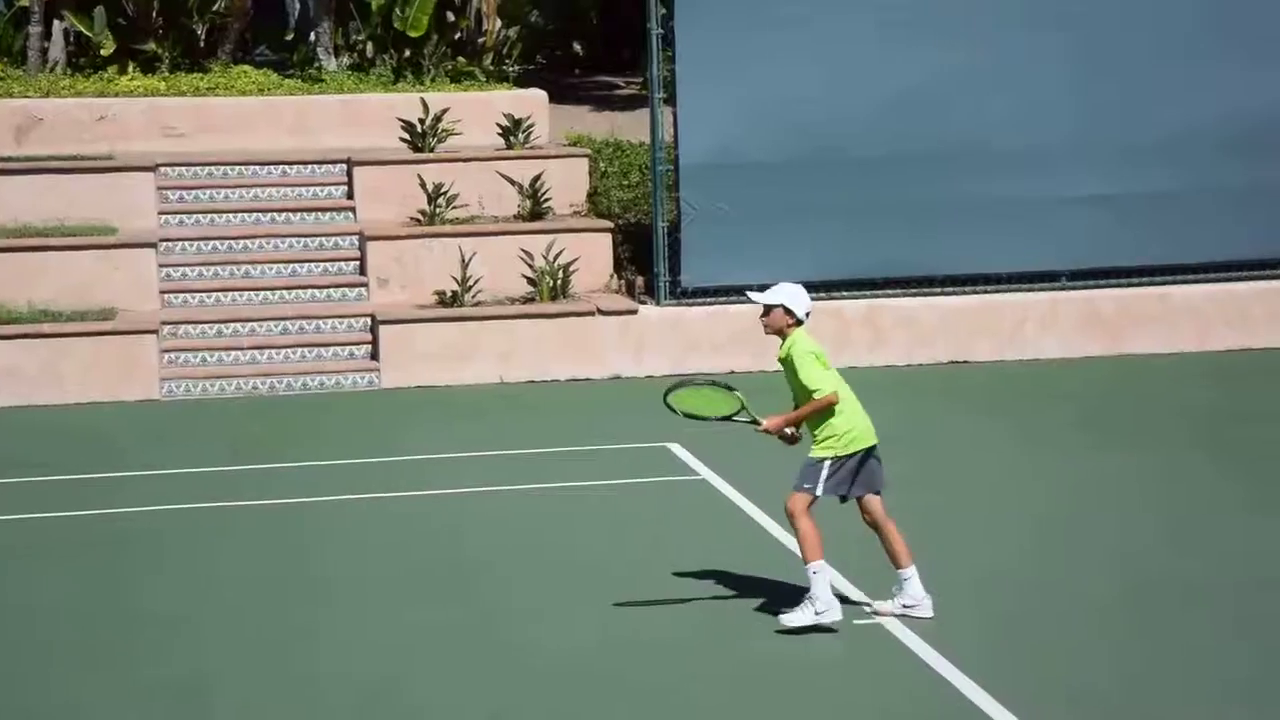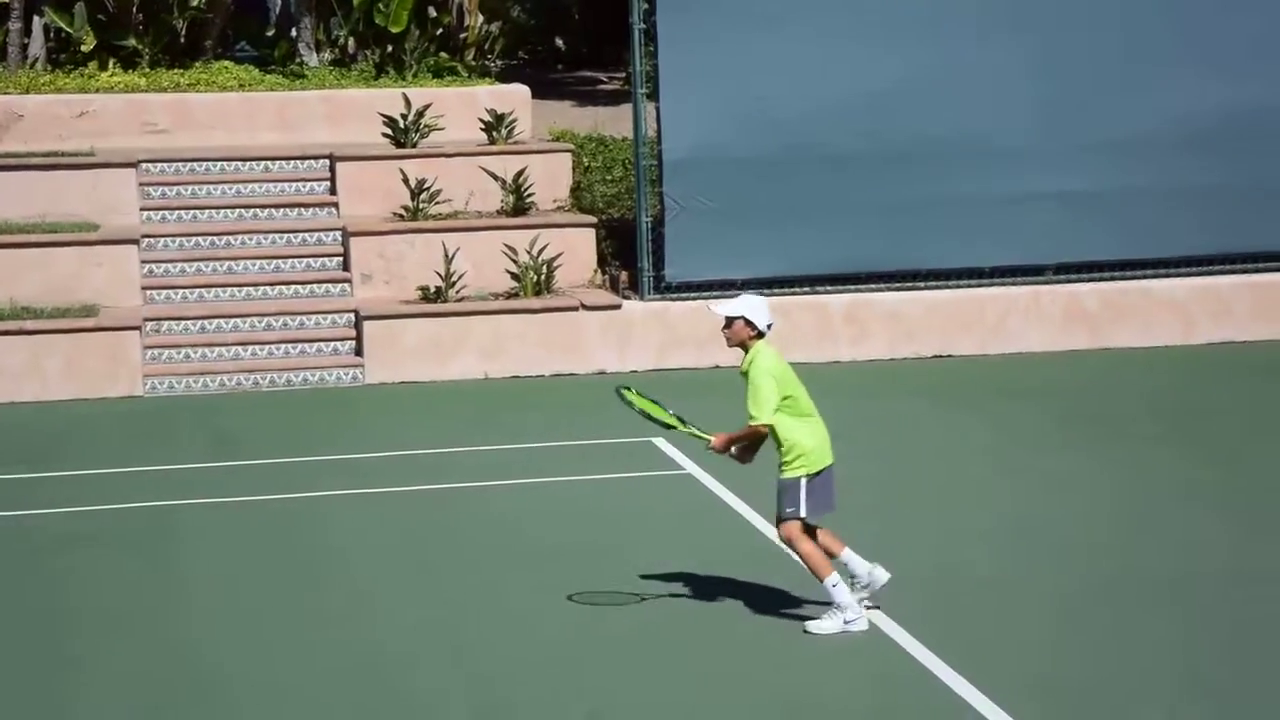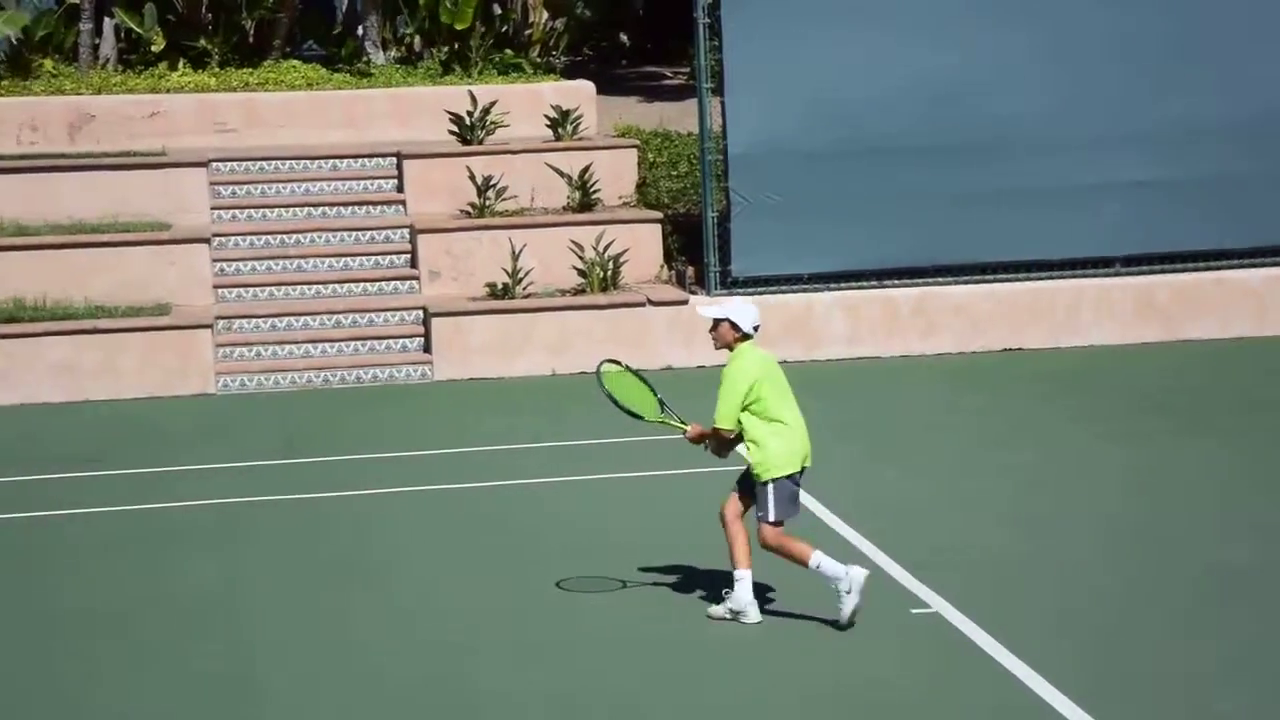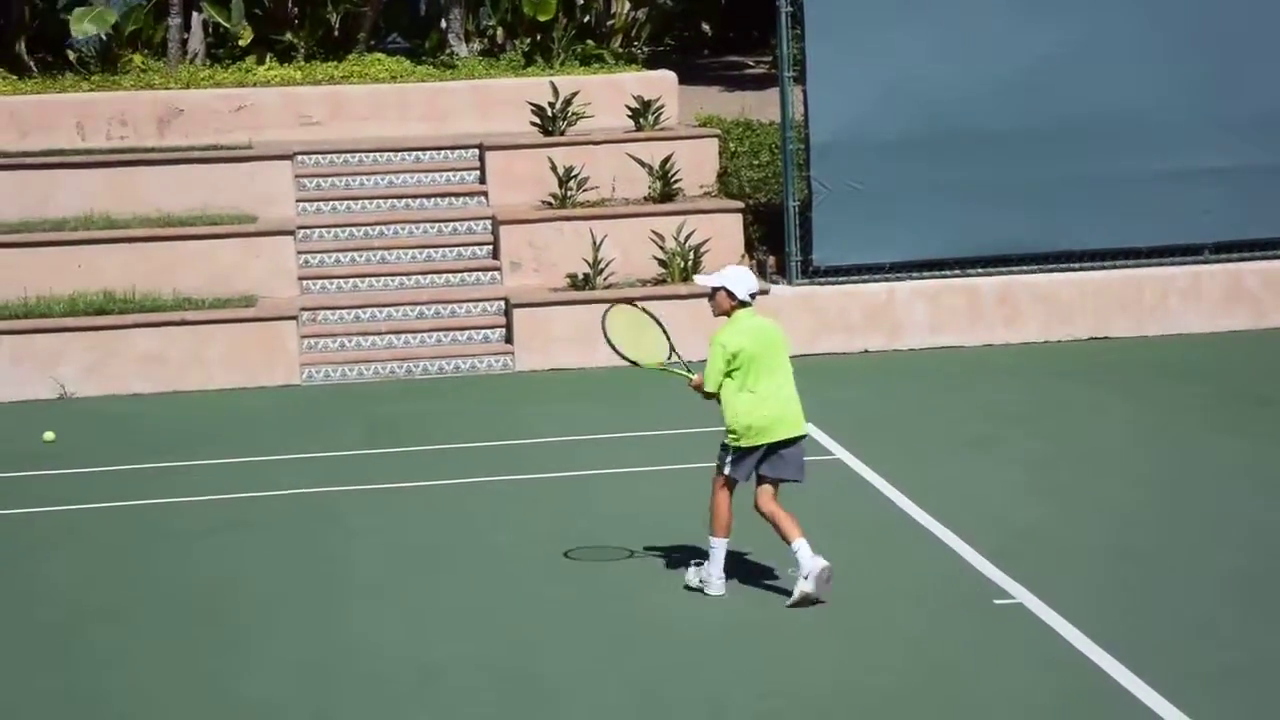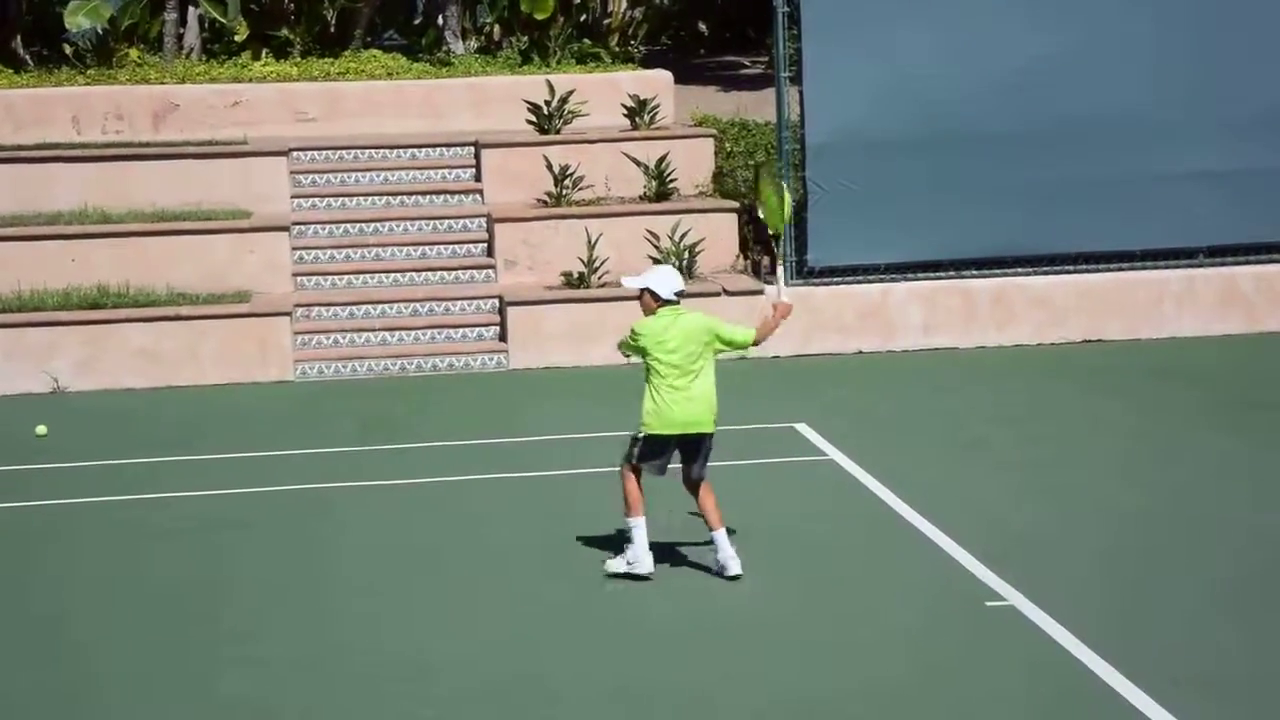
dt=0.3s
person 1, frame 1
left shoulder: (800, 349)
right shoulder: (795, 347)
left elbow: (828, 397)
right elbow: (806, 400)
left wrist: (785, 421)
right wrist: (792, 425)
left hip: (838, 441)
right hip: (856, 436)
left knee: (797, 506)
right knee: (874, 513)
left ankle: (821, 600)
right ankle: (914, 595)
person 1, frame 2
left shoulder: (760, 366)
right shoulder: (762, 359)
left elbow: (762, 425)
left wrist: (727, 439)
right wrist: (748, 448)
left hip: (802, 456)
right hip: (808, 449)
left knee: (791, 533)
right knee: (804, 525)
left ankle: (848, 610)
right ankle: (865, 573)
person 1, frame 3
left shoulder: (738, 369)
right shoulder: (762, 358)
left elbow: (723, 429)
left wrist: (699, 434)
right wrist: (726, 443)
left hip: (777, 457)
right hip: (783, 452)
left knee: (771, 537)
right knee: (732, 511)
left ankle: (842, 576)
right ankle: (743, 599)
person 1, frame 4
left shoulder: (724, 337)
right shoulder: (771, 328)
left elbow: (710, 390)
left wrist: (698, 382)
left hip: (752, 428)
right hip: (790, 424)
left knee: (722, 487)
right knee: (765, 501)
left ankle: (714, 574)
right ankle: (809, 564)
person 1, frame 5
left shoulder: (643, 329)
right shoulder: (703, 324)
left elbow: (623, 348)
right elbow: (753, 337)
right wrist: (779, 315)
left hip: (661, 421)
right hip: (699, 419)
left knee: (631, 471)
right knee: (696, 481)
left ankle: (638, 553)
right ankle: (727, 556)
